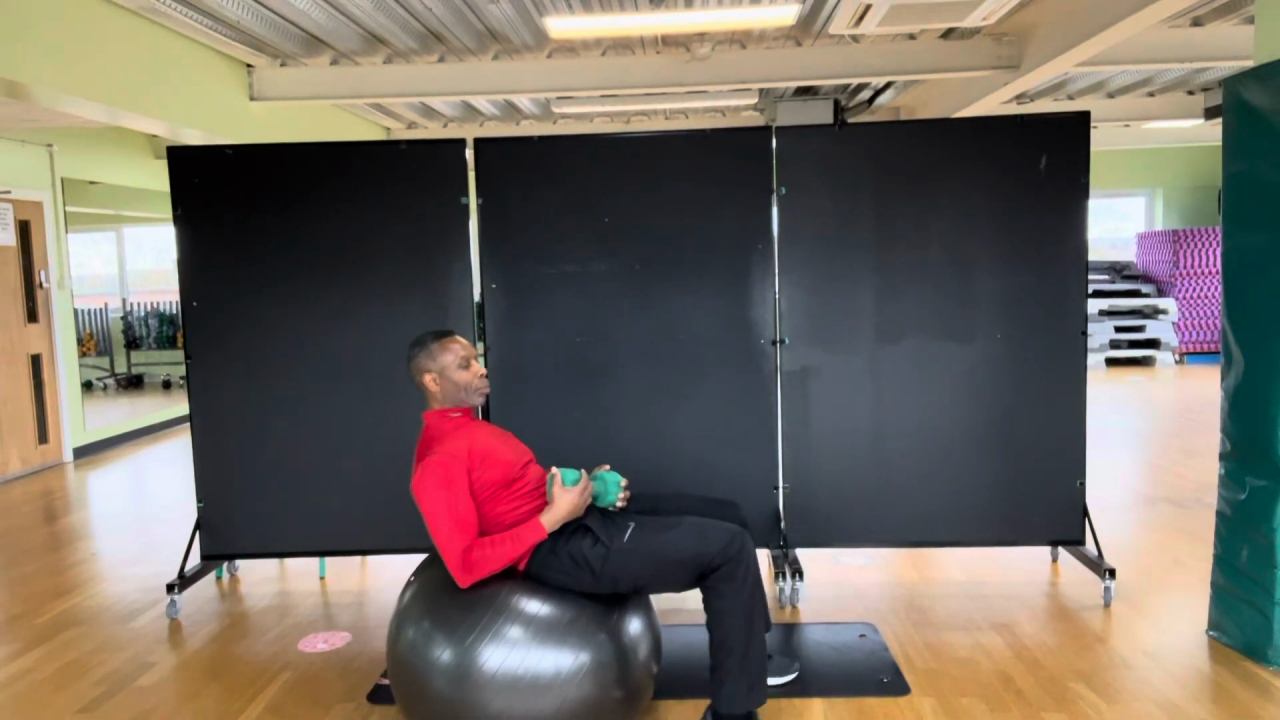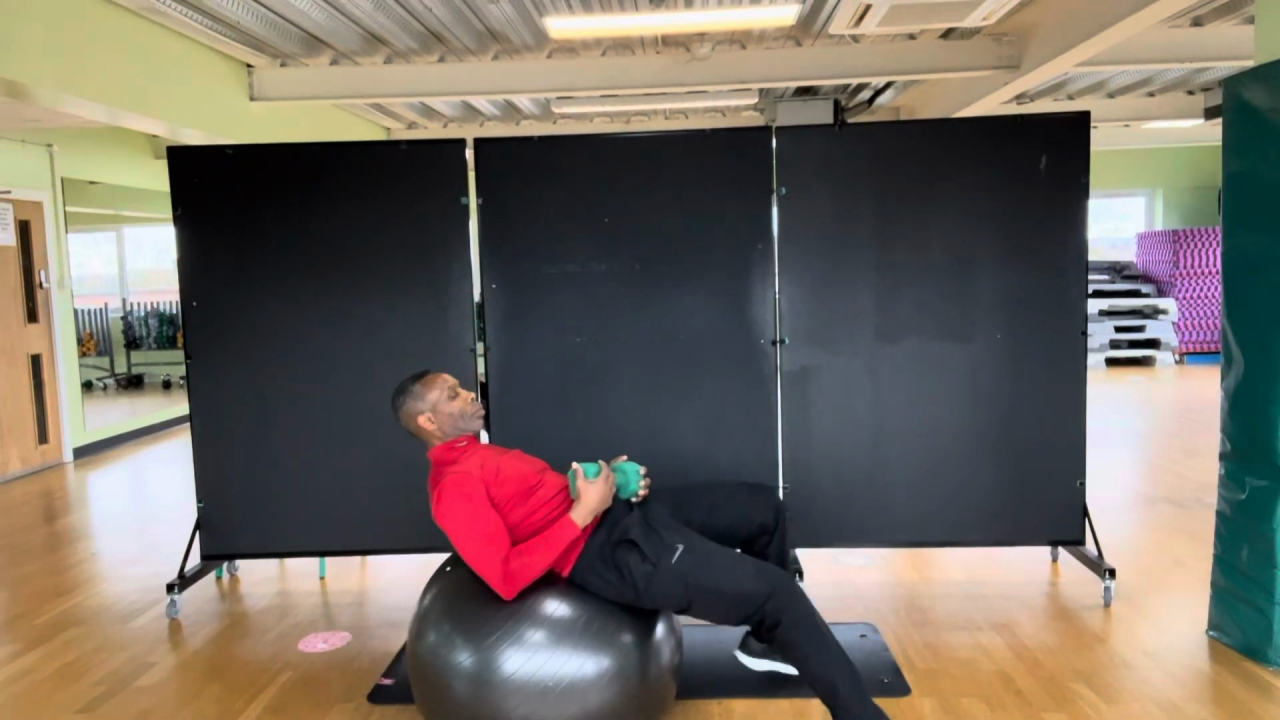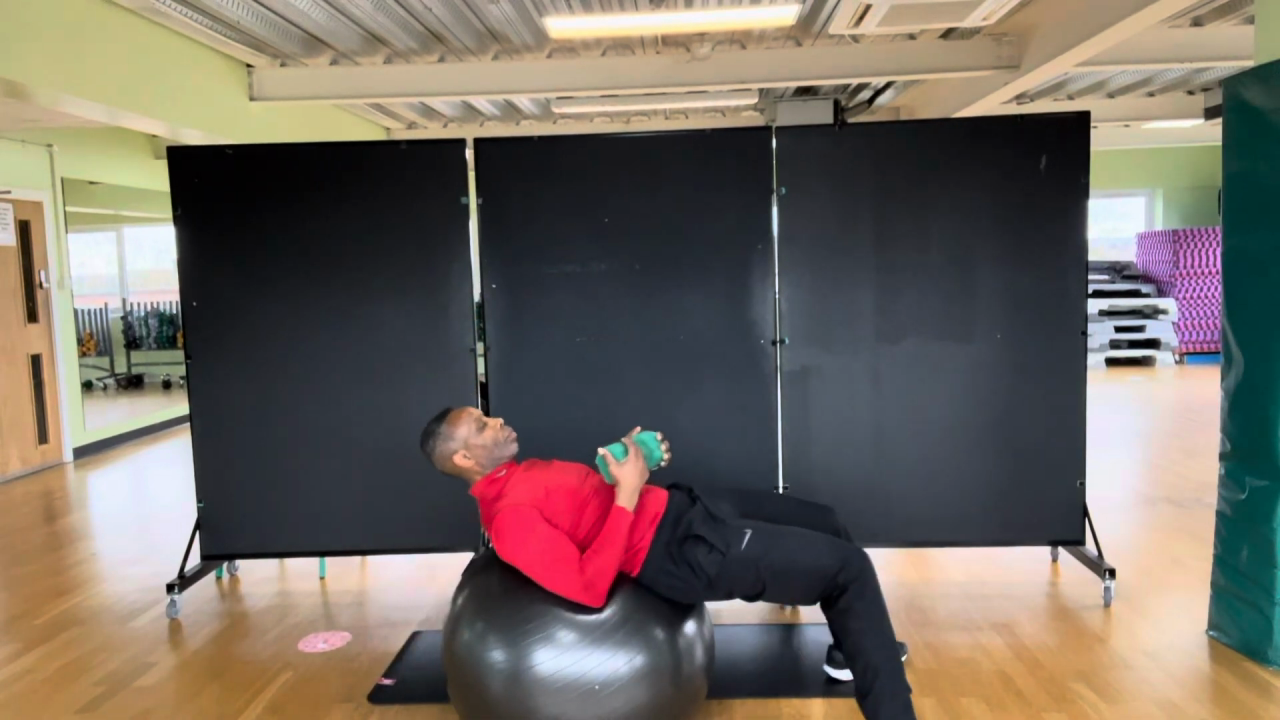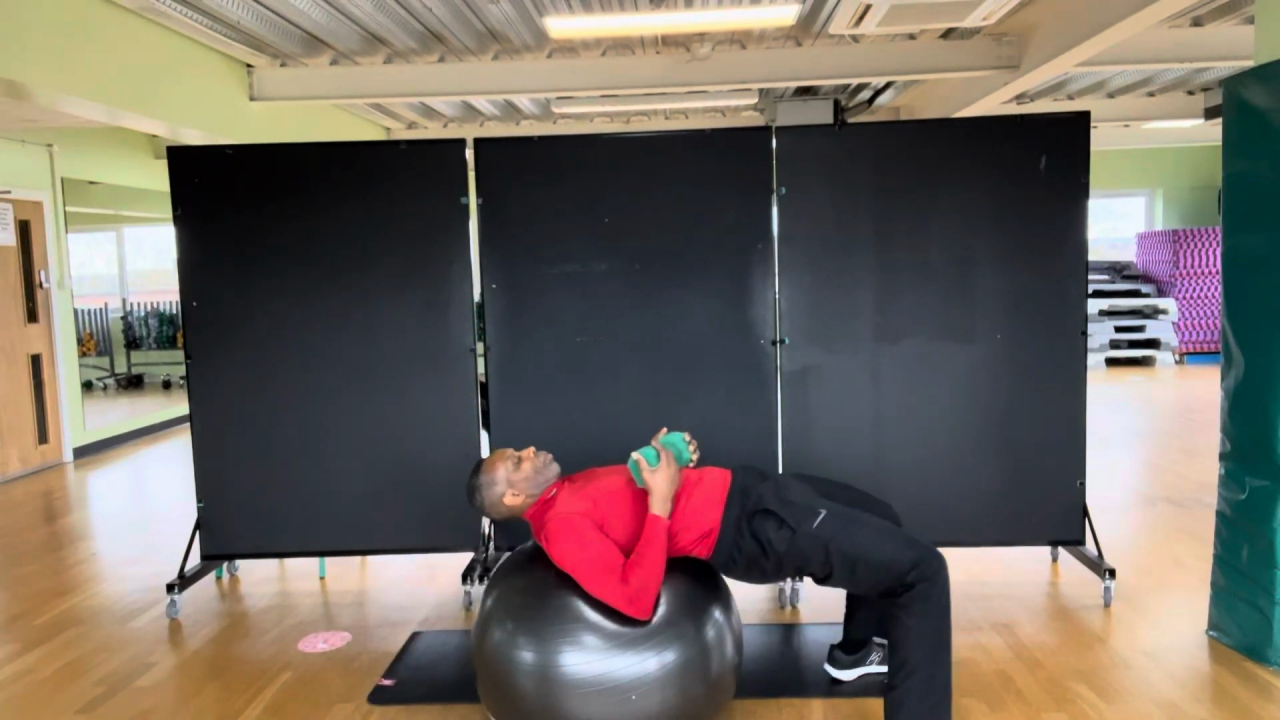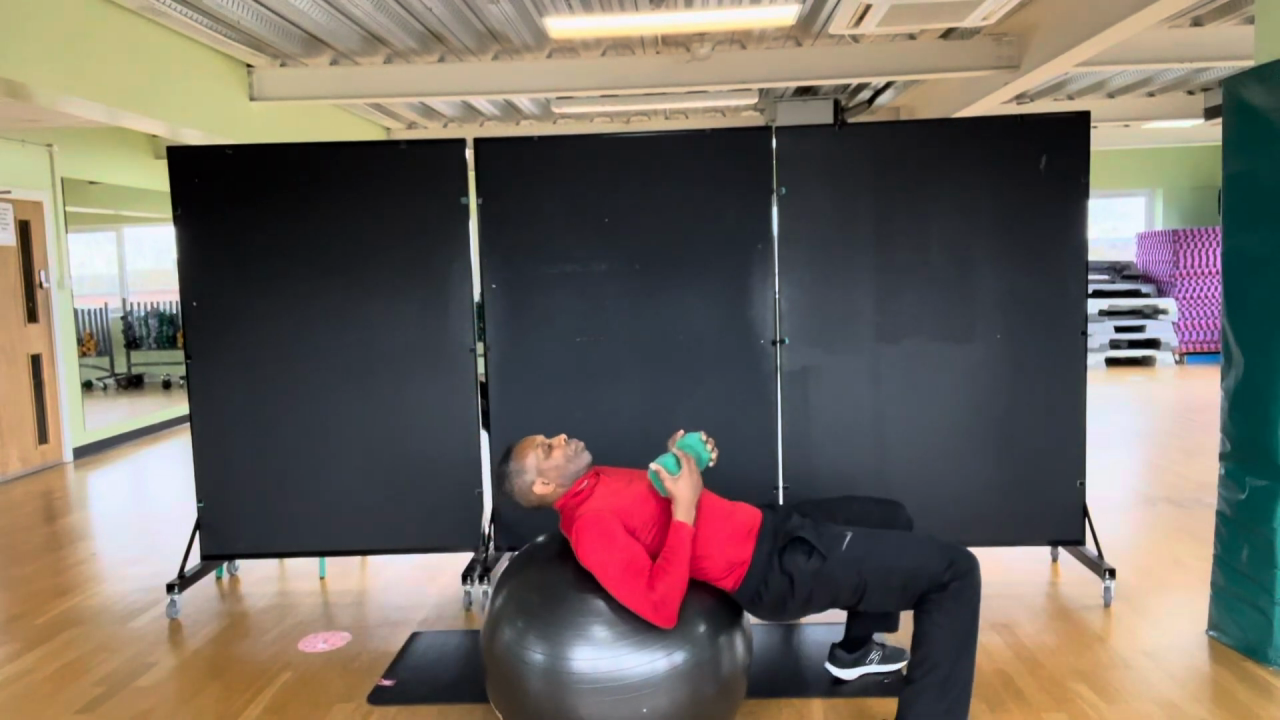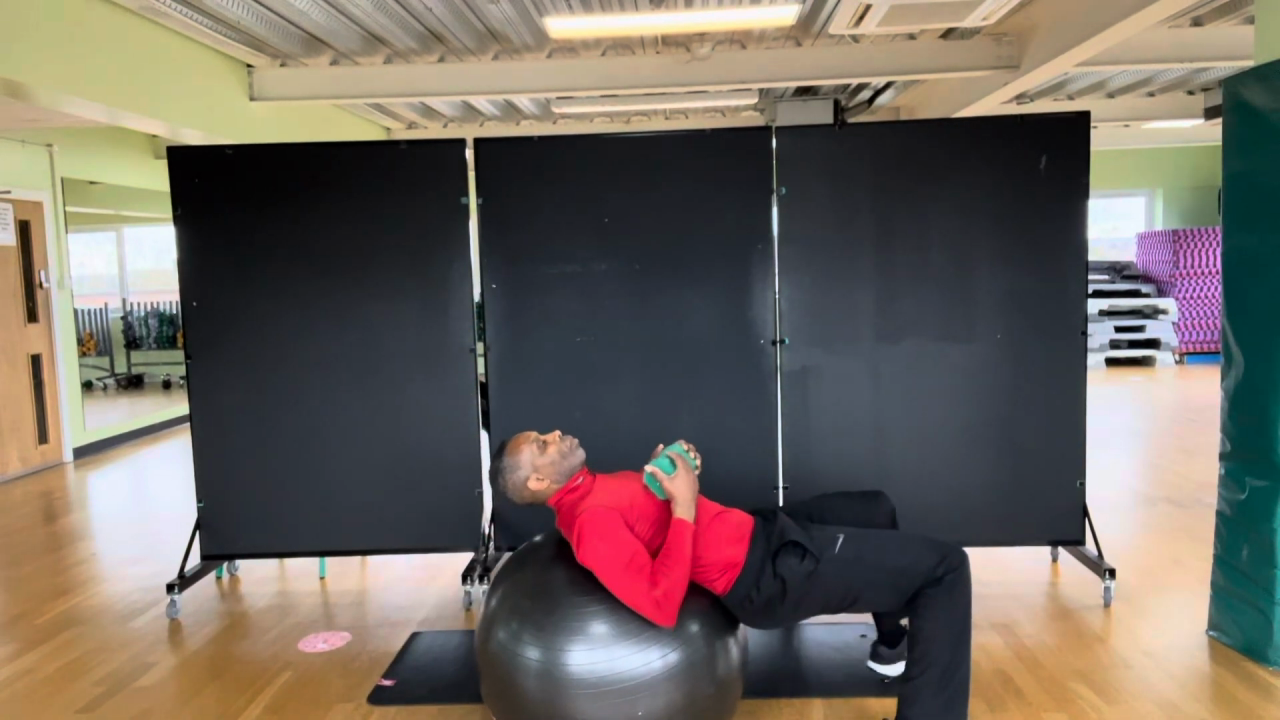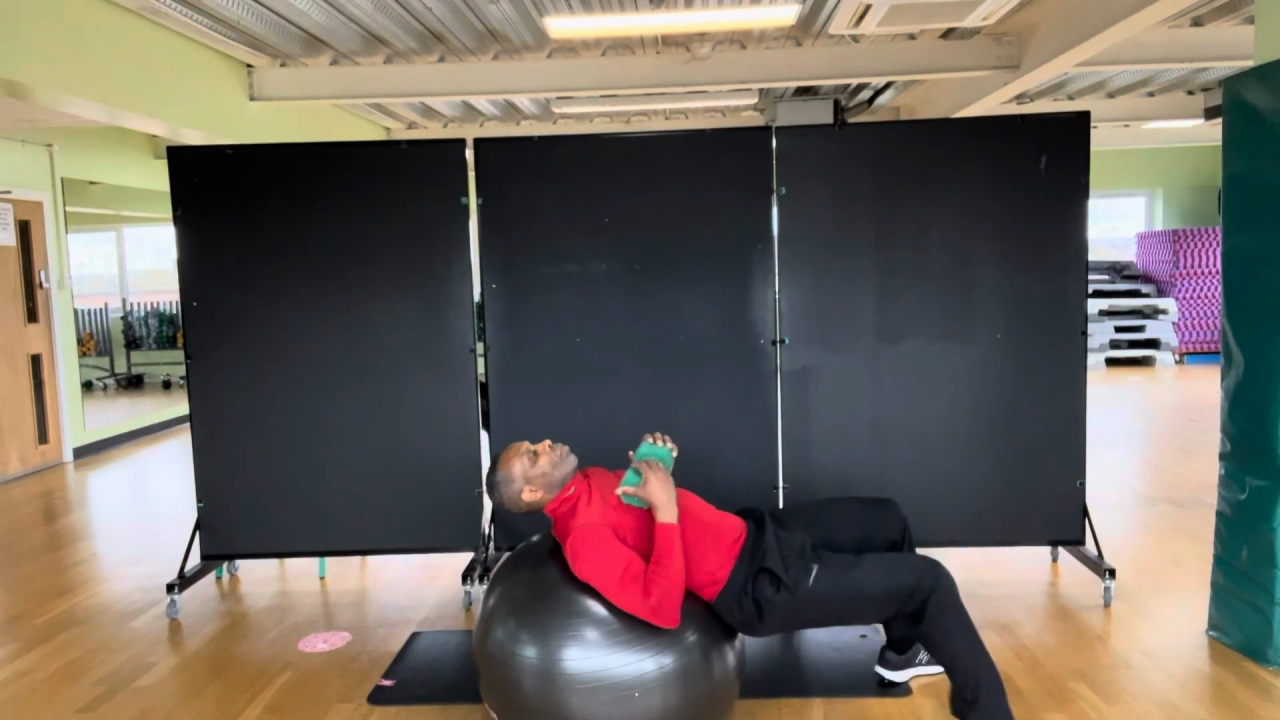
dt=0.4s
person 1, frame 1
left shoulder: (472, 428)
right shoulder: (438, 461)
right elbow: (465, 565)
left wrist: (589, 486)
right wrist: (554, 516)
left hip: (585, 516)
right hip: (564, 548)
left knee: (726, 517)
right knee: (729, 547)
left ankle: (745, 656)
person 1, frame 2
left shoulder: (475, 456)
right shoulder: (455, 485)
right elbow: (506, 578)
left wrist: (608, 484)
right wrist: (584, 511)
left hip: (623, 515)
right hip: (613, 553)
left knee: (764, 507)
right knee: (776, 594)
left ankle: (763, 641)
person 1, frame 3
left shoulder: (513, 476)
right shoulder: (508, 514)
right elbow: (589, 586)
left wrist: (633, 466)
right wrist: (628, 492)
left hip: (682, 509)
right hip: (682, 550)
left knee: (821, 522)
right knee: (848, 567)
left ankle: (856, 651)
person 1, frame 4
left shoulder: (563, 492)
right shoulder: (561, 526)
right elbow: (637, 599)
left wrist: (665, 462)
right wrist: (660, 499)
right hip: (754, 527)
left knee: (882, 525)
right knee: (921, 568)
left ankle: (855, 649)
person 1, frame 5
left shoulder: (594, 482)
right shoulder: (590, 523)
right elbow: (662, 606)
left wrist: (680, 461)
right wrist: (684, 506)
left hip: (771, 526)
right hip: (778, 564)
left knee: (894, 519)
right knee: (954, 569)
left ankle: (854, 650)
person 1, frame 6
left shoulder: (585, 488)
right shoulder: (590, 521)
right elbow: (662, 604)
left wrist: (668, 471)
right wrist: (682, 504)
left hip: (760, 533)
right hip: (767, 573)
left knee: (875, 508)
right knee: (944, 566)
left ankle: (893, 644)
person 1, frame 7
left shoulder: (586, 484)
right shoulder: (582, 535)
right elbow: (664, 608)
left wrist: (653, 464)
right wrist: (665, 508)
left hip: (757, 530)
right hip: (761, 583)
left knee: (887, 518)
right knee: (927, 582)
left ankle: (903, 650)
